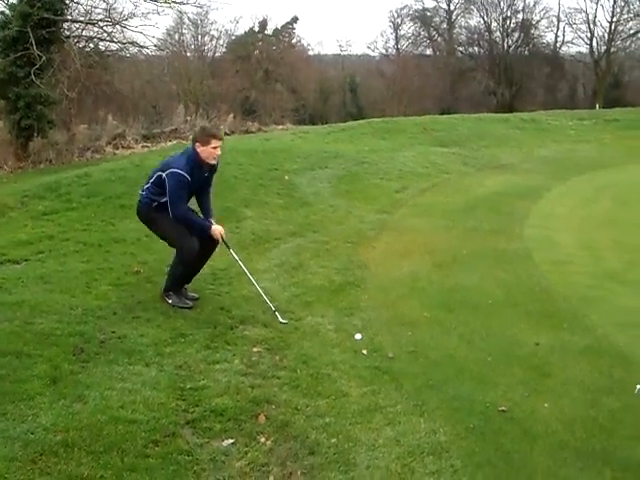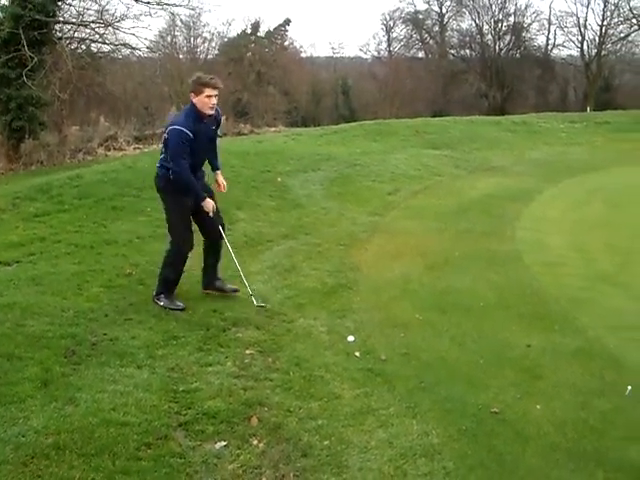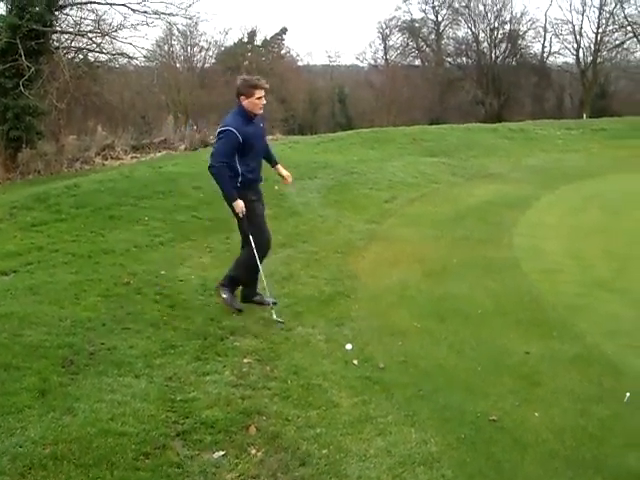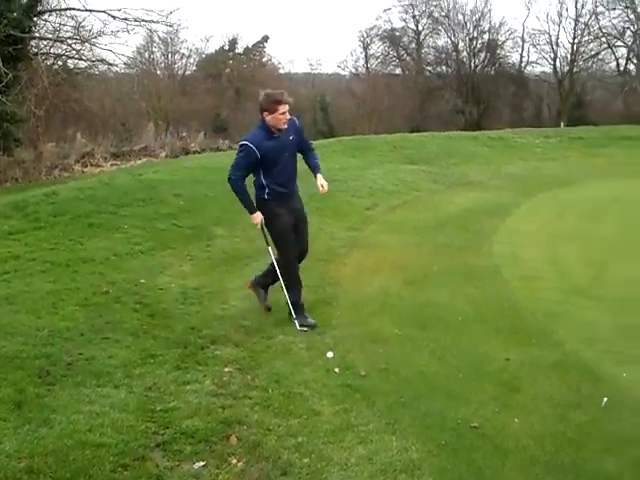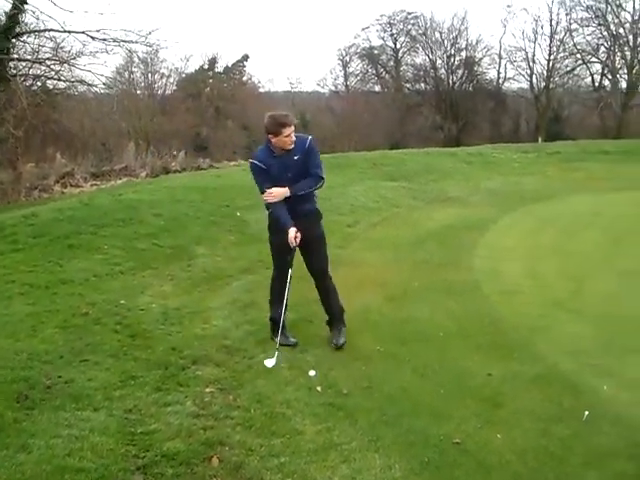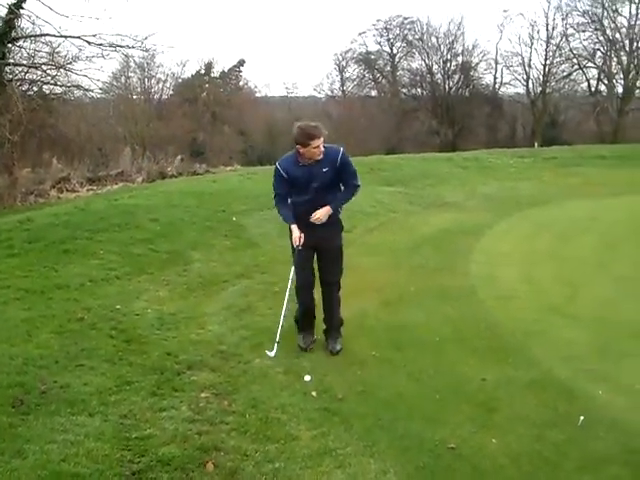
dt=0.5s
person 1, frame 1
left shoulder: (210, 163)
right shoulder: (179, 170)
left elbow: (203, 192)
right elbow: (177, 211)
left wrist: (211, 221)
right wrist: (207, 227)
left hip: (177, 207)
right hip: (152, 209)
left knee: (208, 243)
right knee: (189, 246)
left ankle: (180, 284)
right ankle: (170, 291)
person 1, frame 2
left shoulder: (214, 116)
right shoulder: (180, 127)
right elbow: (179, 170)
left wrist: (217, 171)
right wrist: (202, 199)
left hip: (196, 179)
right hip: (172, 184)
left knee: (216, 228)
right knee: (182, 241)
left ankle: (211, 279)
right ankle: (163, 293)
person 1, frame 3
left shoulder: (257, 117)
right shoulder: (232, 128)
right elbow: (216, 165)
left wrist: (277, 166)
right wrist: (233, 199)
left hip: (253, 188)
right hip: (240, 192)
left knee: (252, 240)
right knee: (260, 242)
left ankle: (249, 291)
right ankle: (227, 285)
person 1, frame 4
left shoulder: (293, 125)
right shoulder: (253, 143)
left elbow: (307, 149)
right elbow: (235, 178)
left wrist: (317, 174)
right wrist: (252, 210)
left hip: (293, 197)
right hip: (272, 204)
left knee: (301, 249)
right knee: (289, 256)
left ankle: (261, 283)
right ankle: (296, 310)
person 1, frame 5
left shoulder: (306, 144)
right shoulder: (259, 161)
left elbow: (317, 178)
right elbow: (271, 197)
left wrist: (288, 191)
right wrist: (289, 227)
left hip: (309, 216)
right hip: (281, 223)
left knee: (321, 272)
right knee: (281, 275)
left ankle: (337, 323)
right ankle: (276, 328)
person 1, frame 6
left shoulder: (337, 155)
right shoulder: (285, 166)
left elbow: (352, 185)
right elbow: (280, 200)
left wrist: (330, 208)
right wrist: (293, 225)
left hip: (329, 226)
right hip: (301, 228)
left knee: (331, 281)
right knee: (304, 281)
left ankle: (333, 331)
right ankle: (306, 328)
